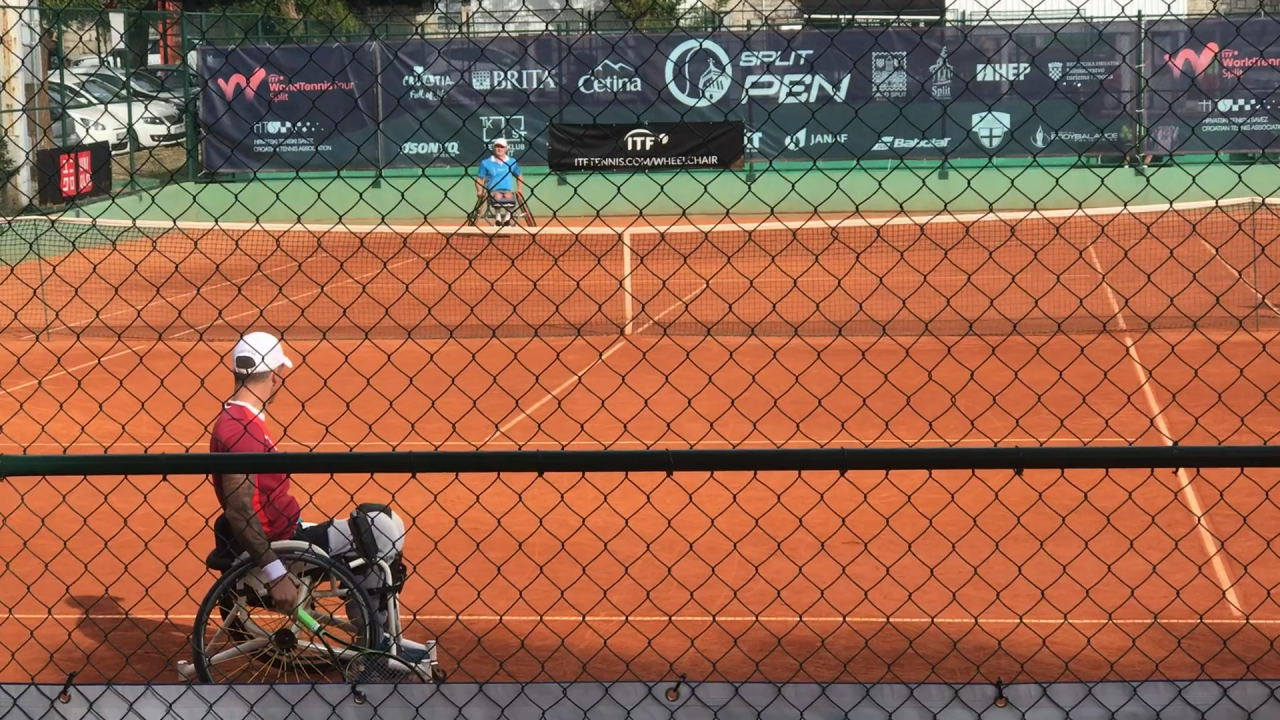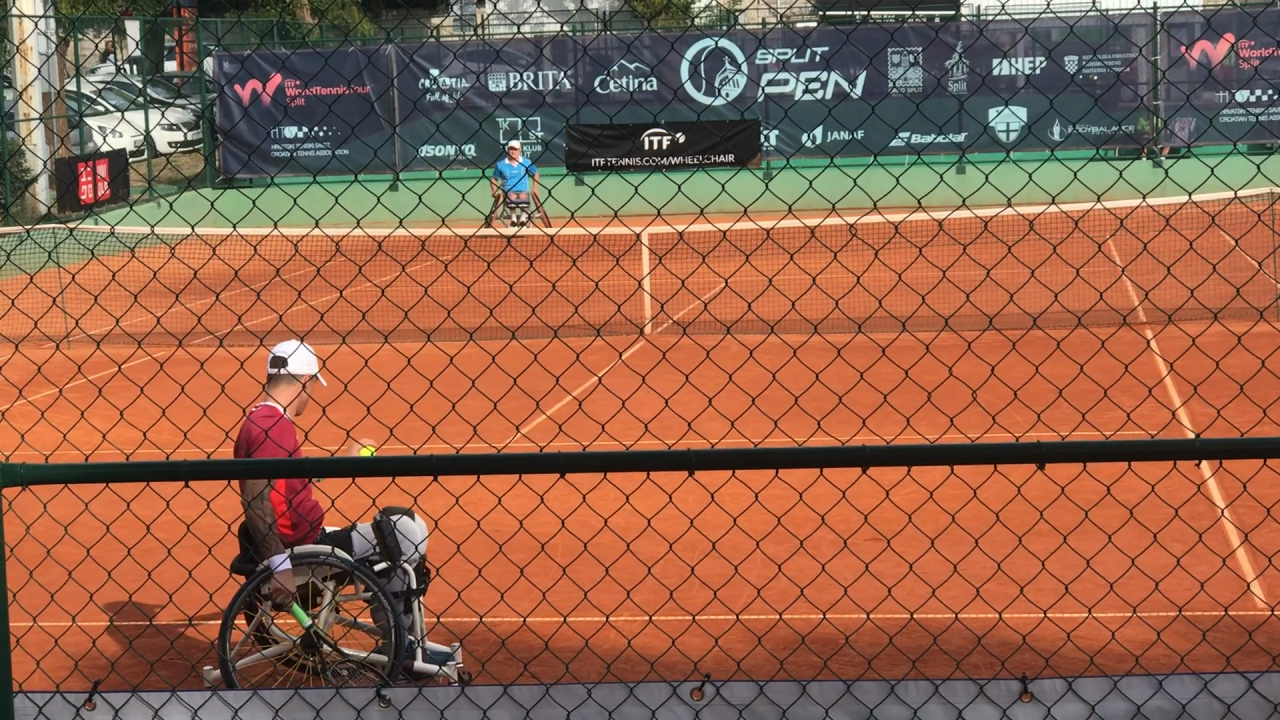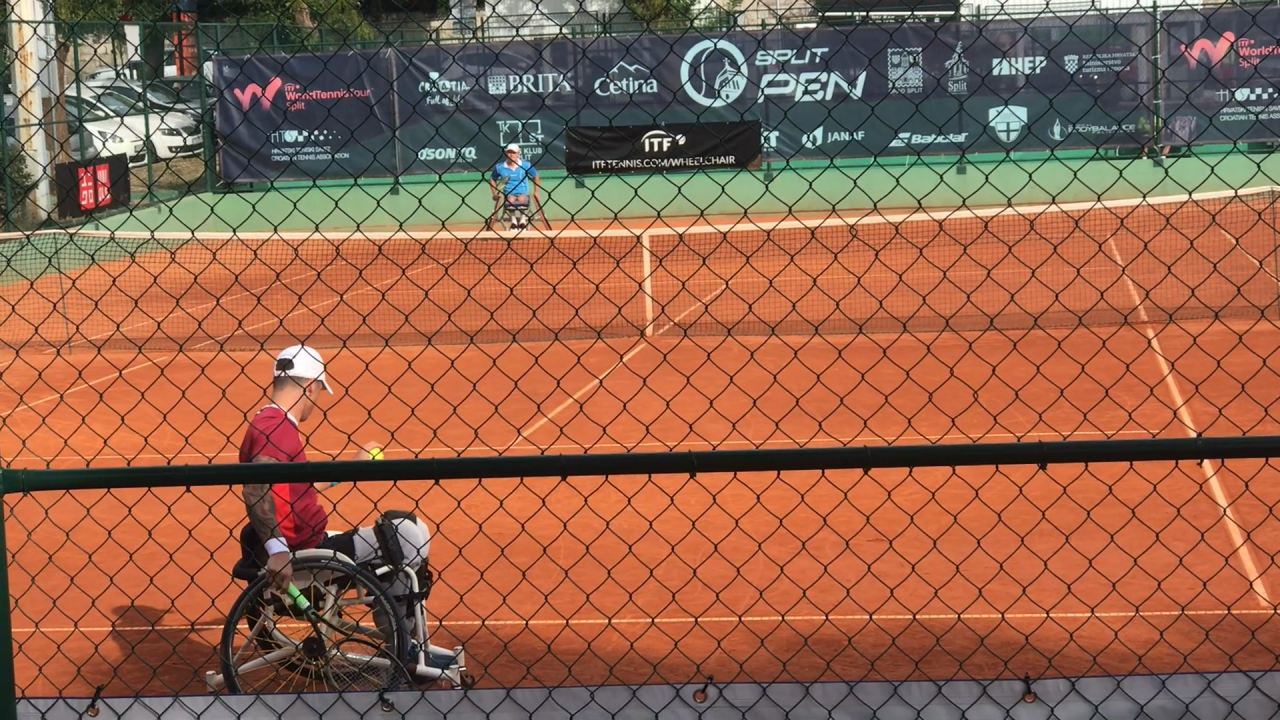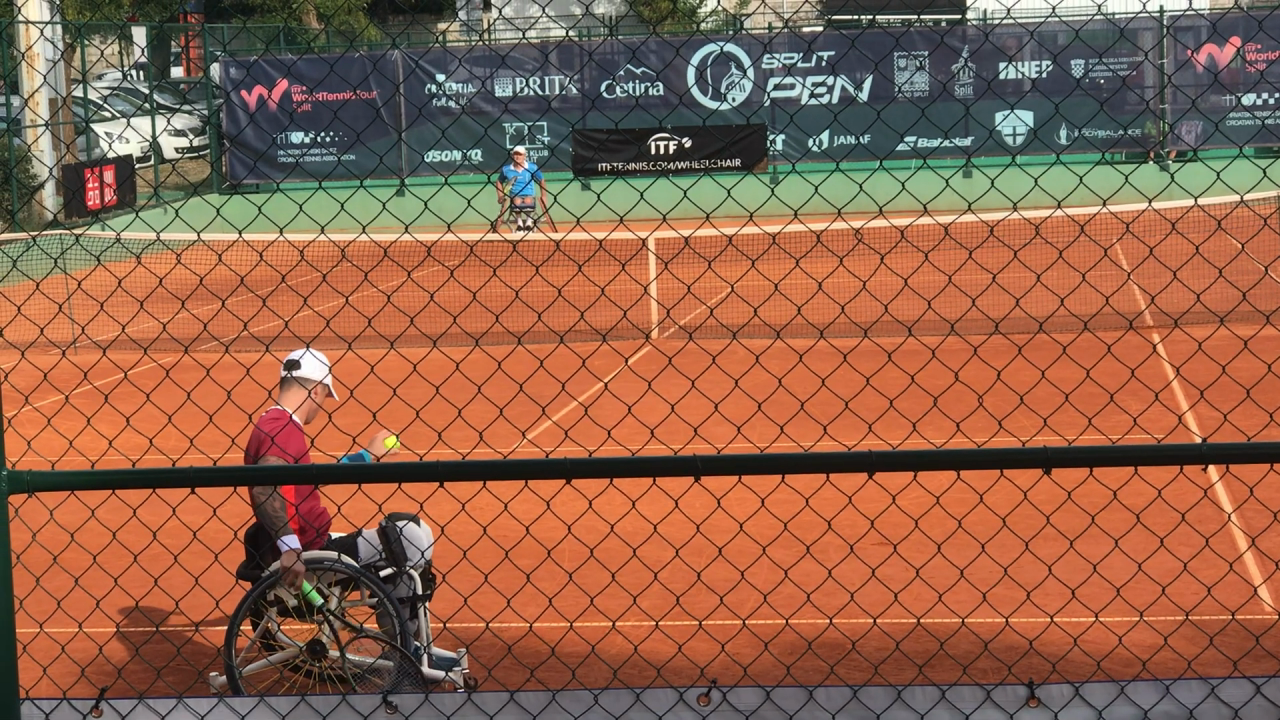
dt=0.7s
person 1, frame 1
left shoulder: (242, 419)
right shoulder: (241, 428)
right elbow: (238, 511)
right wrist: (276, 573)
left hip: (282, 534)
right hip: (277, 544)
left knee: (377, 522)
right knee: (384, 528)
person 1, frame 2
left shoulder: (262, 419)
right shoulder: (273, 423)
right elbow: (255, 498)
right wrist: (279, 563)
left hip: (303, 539)
right hip: (299, 547)
left knee: (394, 526)
right knee: (407, 529)
person 1, frame 3
left shoulder: (272, 423)
right shoulder: (278, 428)
right elbow: (257, 491)
right wrist: (277, 548)
left hip: (303, 541)
right hip: (303, 552)
right knee: (410, 533)
person 1, frame 4
left shoulder: (277, 424)
right shoulder: (282, 427)
right elbow: (264, 490)
left wrist: (366, 456)
right wrist: (290, 546)
left hip: (309, 547)
right hip: (307, 554)
left knee: (404, 533)
right knee: (414, 535)
